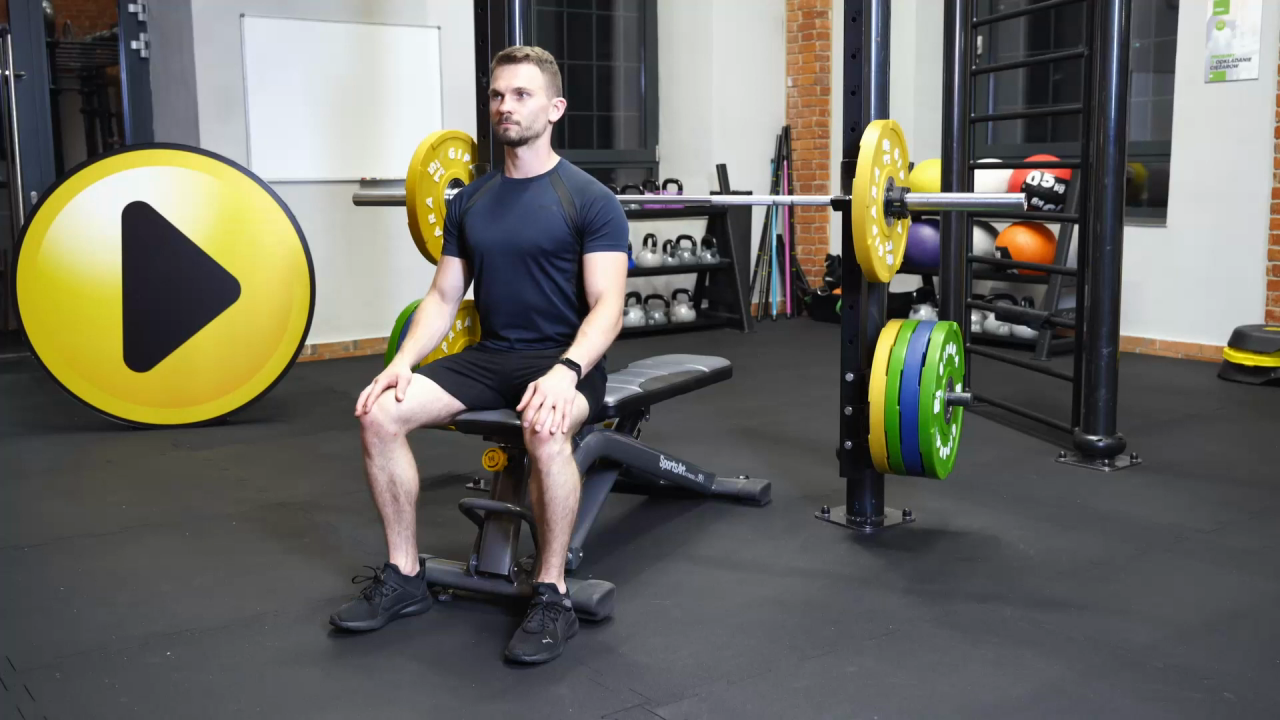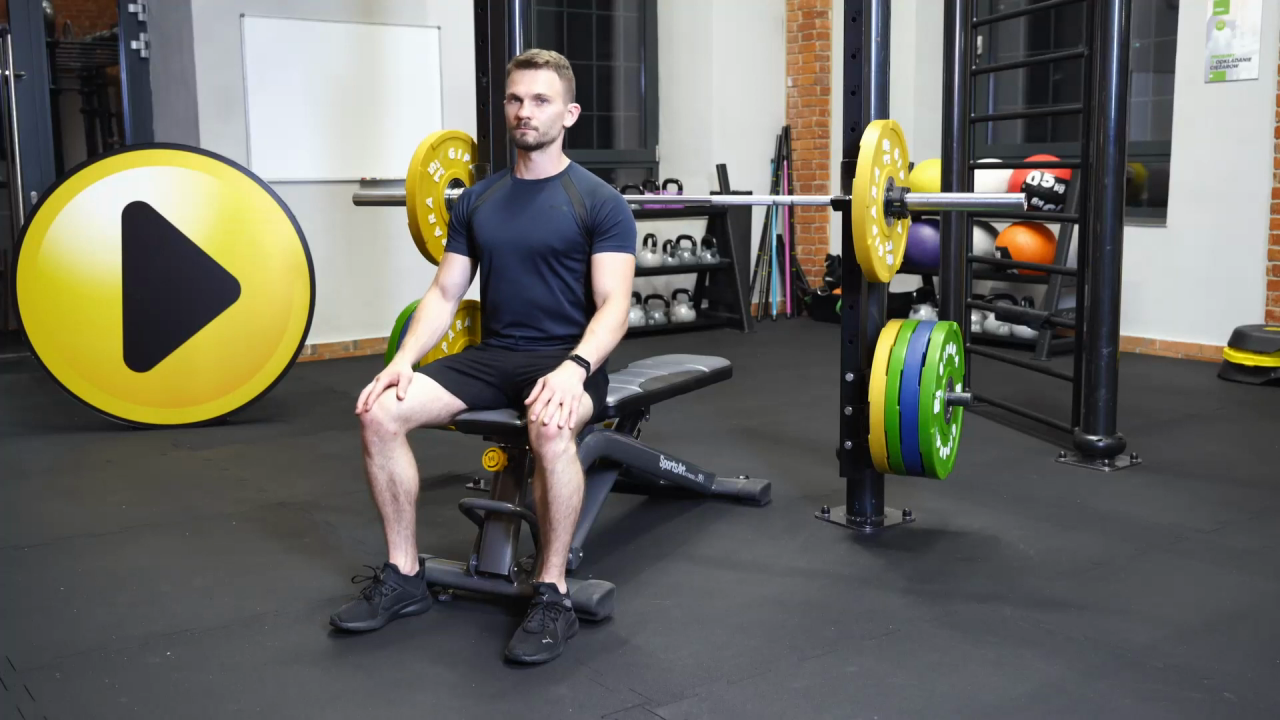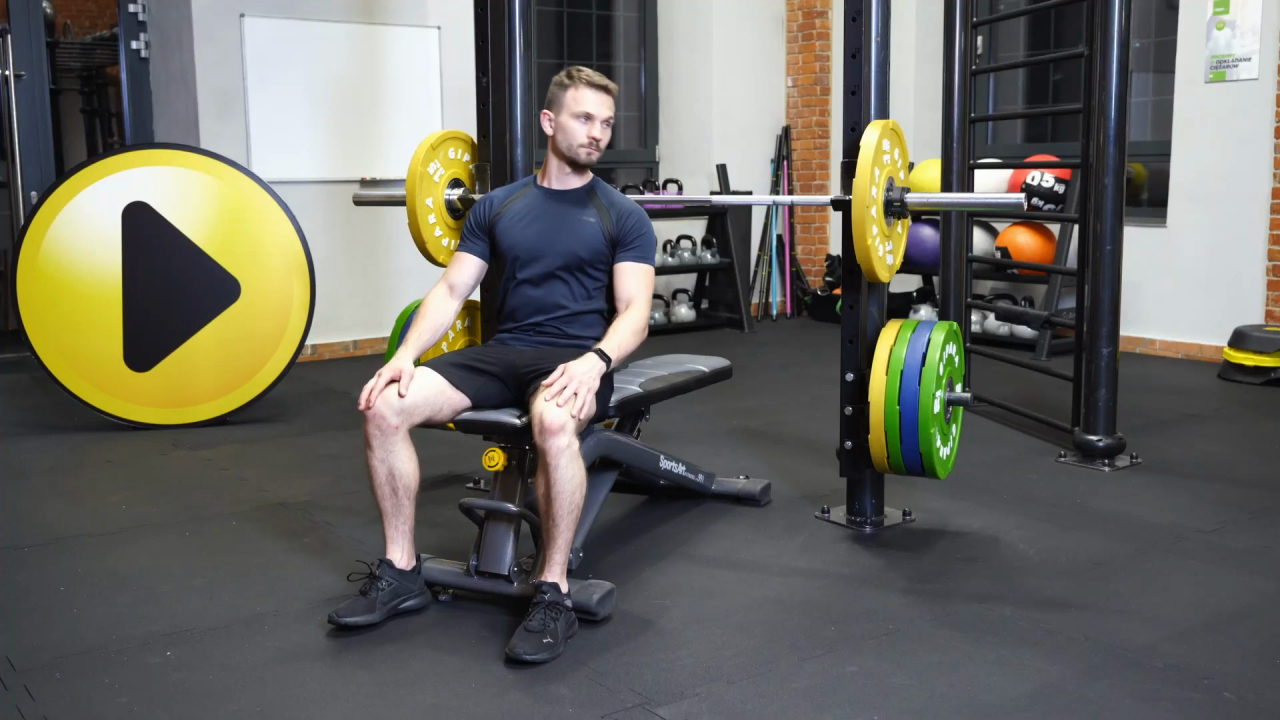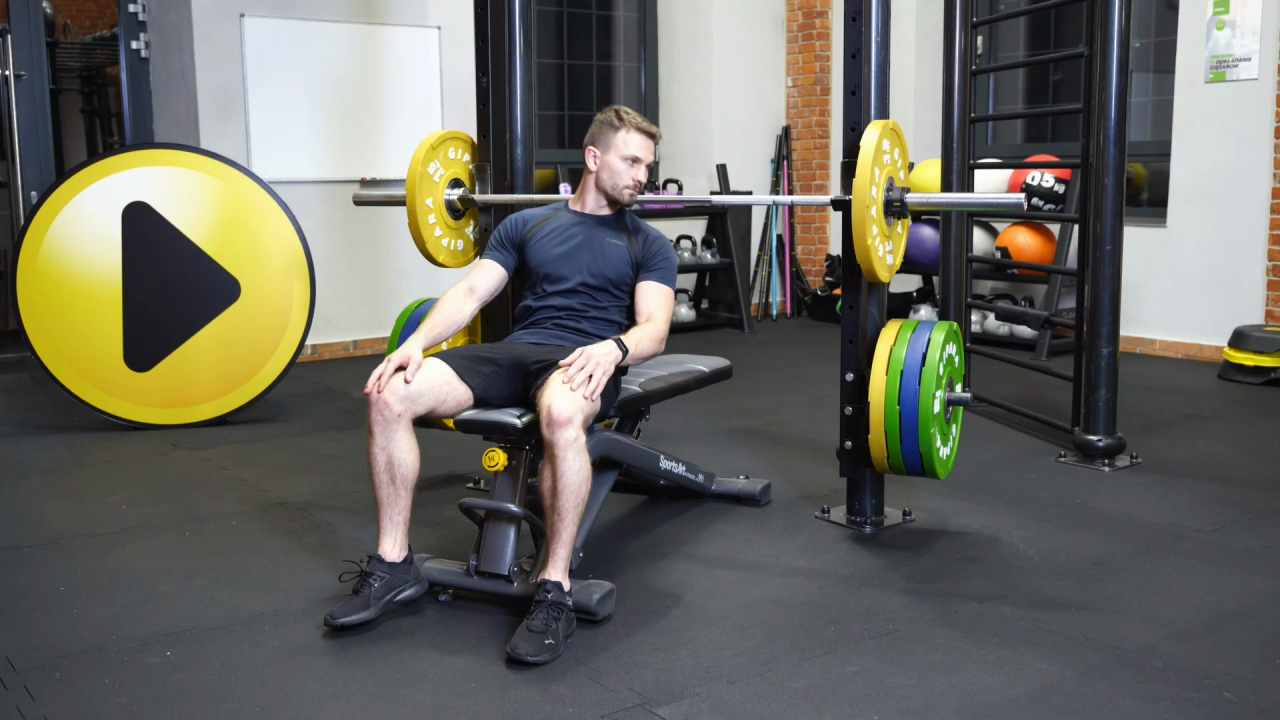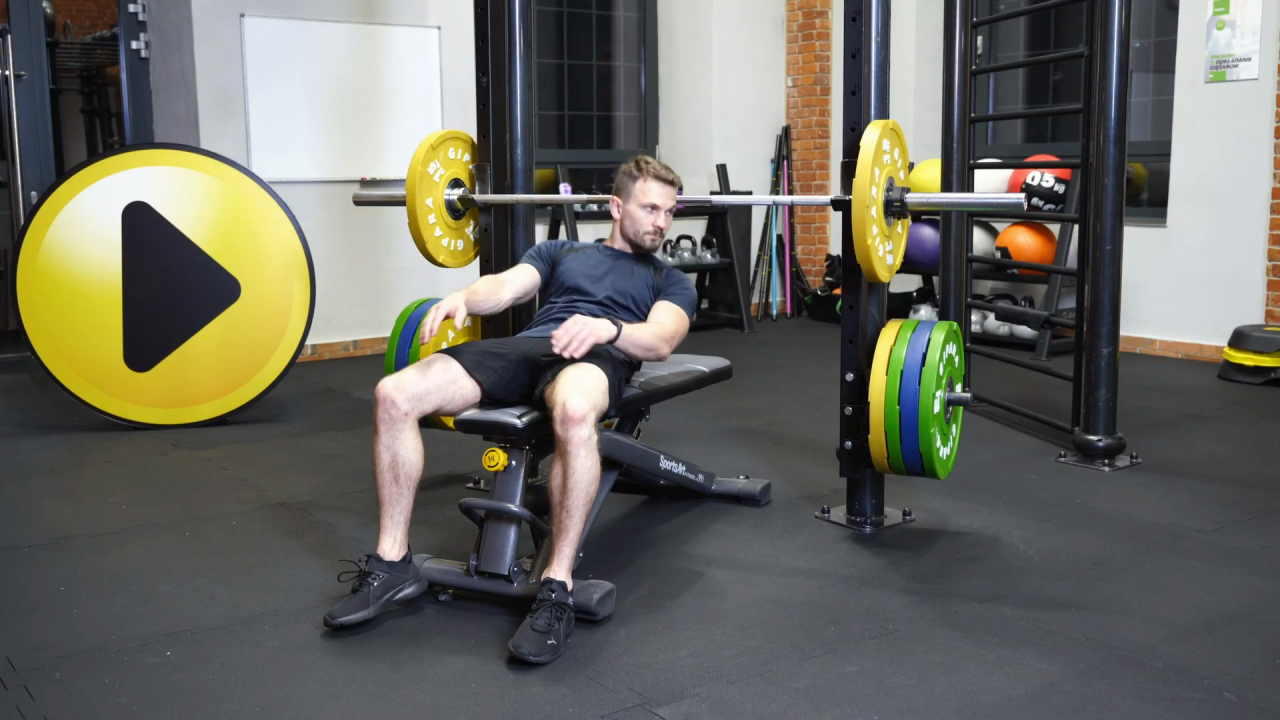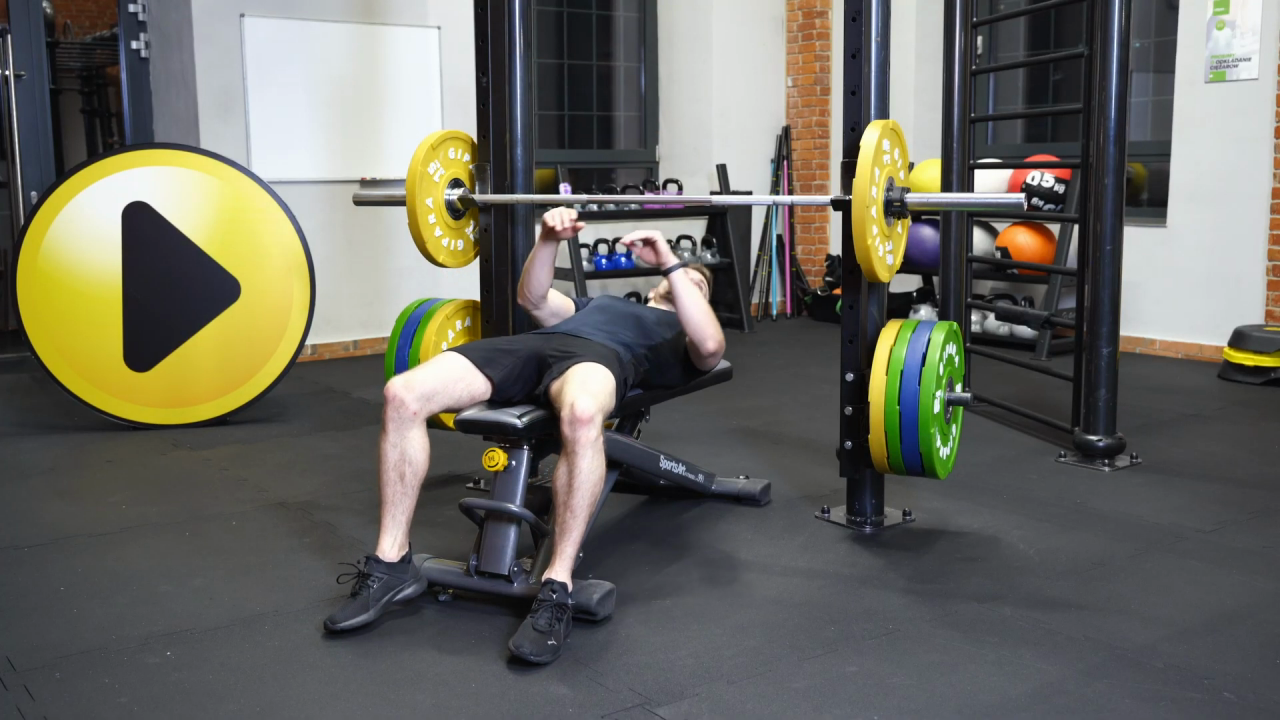
dt=0.5s
person 1, frame 1
left shoulder: (590, 201)
right shoulder: (469, 201)
left elbow: (606, 306)
right elbow: (444, 296)
left wrist: (565, 371)
right wrist: (403, 360)
left hip: (565, 362)
right hip: (490, 357)
left knee: (545, 432)
right knee: (381, 414)
left ankle: (552, 595)
right ankle: (404, 576)
person 1, frame 2
left shoulder: (600, 202)
right shoulder: (477, 200)
left elbow: (614, 305)
right elbow: (446, 293)
left wrist: (575, 367)
right wrist: (404, 358)
left hip: (567, 360)
right hip: (492, 356)
left knee: (551, 430)
right knee: (380, 413)
left ankle: (552, 595)
right ankle: (403, 575)
person 1, frame 3
left shoulder: (624, 217)
right shoulder: (497, 206)
left elbow: (634, 312)
right elbow: (451, 290)
left wrist: (596, 360)
right wrist: (404, 353)
left hip: (574, 360)
right hip: (502, 352)
left knee: (554, 423)
right knee: (383, 406)
left ankle: (553, 594)
right ankle: (400, 570)
person 1, frame 4
left shoulder: (648, 244)
right shoulder: (526, 224)
left elbow: (654, 328)
right elbow: (471, 291)
left wrist: (613, 347)
right wrist: (417, 342)
left hip: (582, 362)
right hip: (515, 350)
left knee: (561, 415)
right knee: (389, 397)
left ankle: (554, 592)
right ankle: (394, 563)
person 1, frame 5
left shoulder: (673, 284)
right shoulder: (562, 252)
left elbow: (660, 342)
right elbow: (505, 290)
left wrist: (604, 328)
right wrist: (460, 291)
left hip: (592, 355)
right hip: (522, 347)
left knee: (574, 415)
right knee: (394, 396)
left ankle: (557, 591)
right ankle: (392, 564)
person 1, frame 6
left shoulder: (688, 336)
right shoulder: (595, 303)
left elbow: (710, 346)
right elbow: (534, 299)
left wrist: (672, 265)
right wrist: (549, 240)
left hip: (600, 355)
right hip: (535, 346)
left knee: (581, 416)
right knee: (403, 395)
left ankle: (557, 590)
right ankle: (392, 564)
